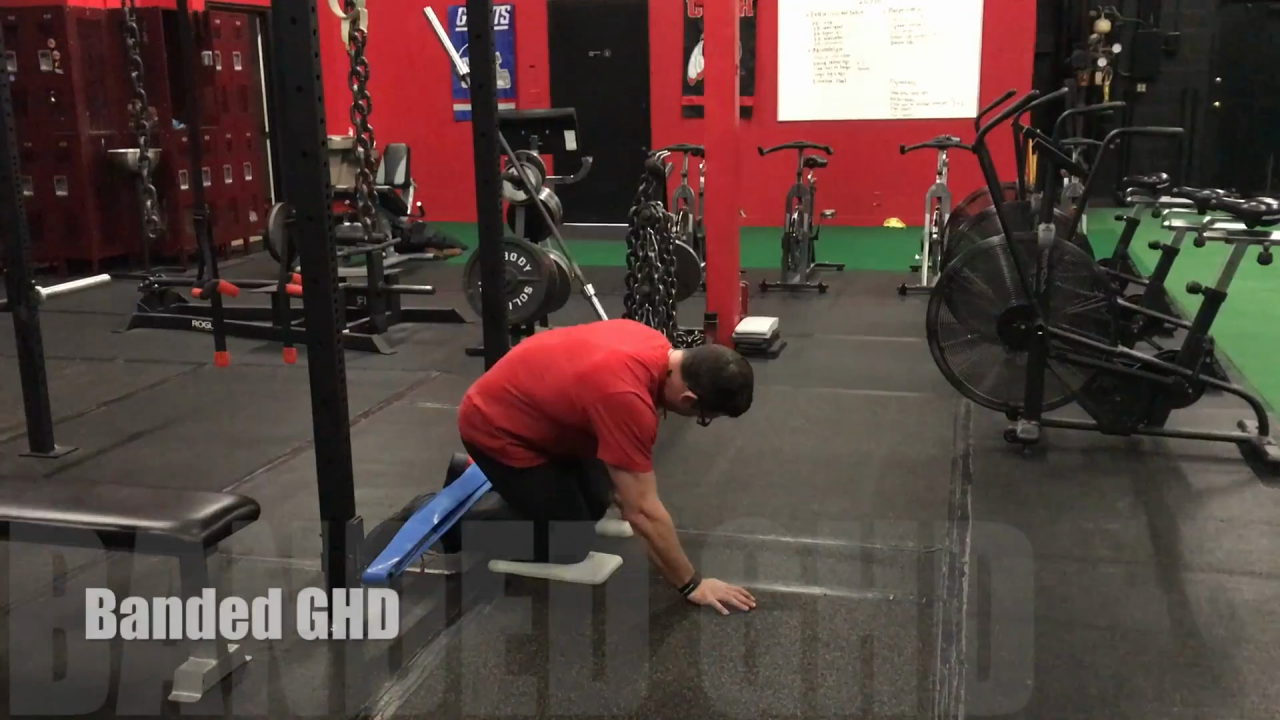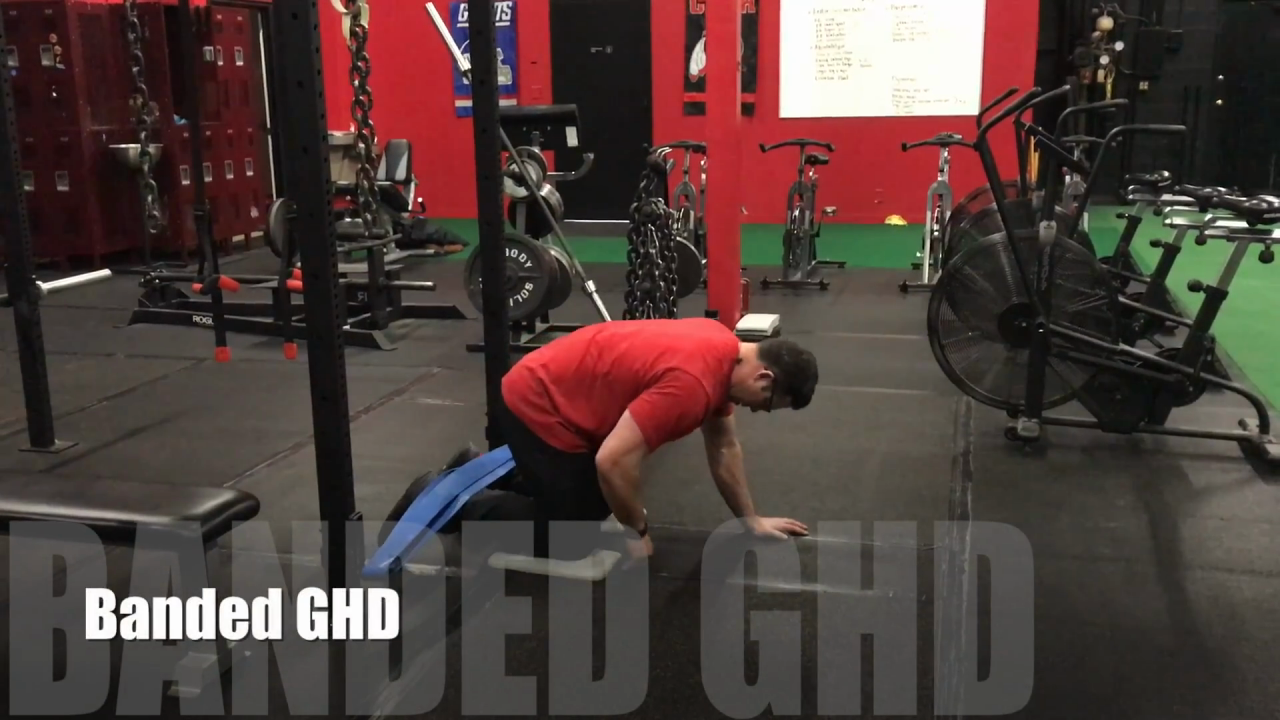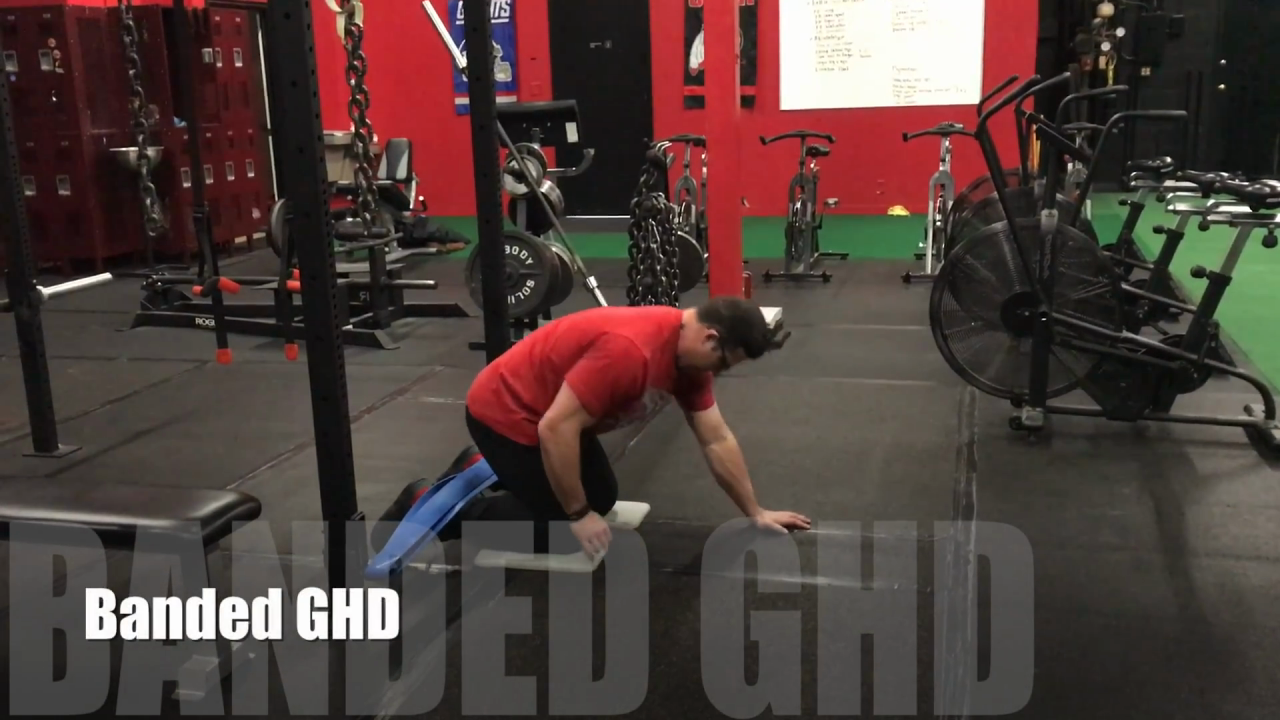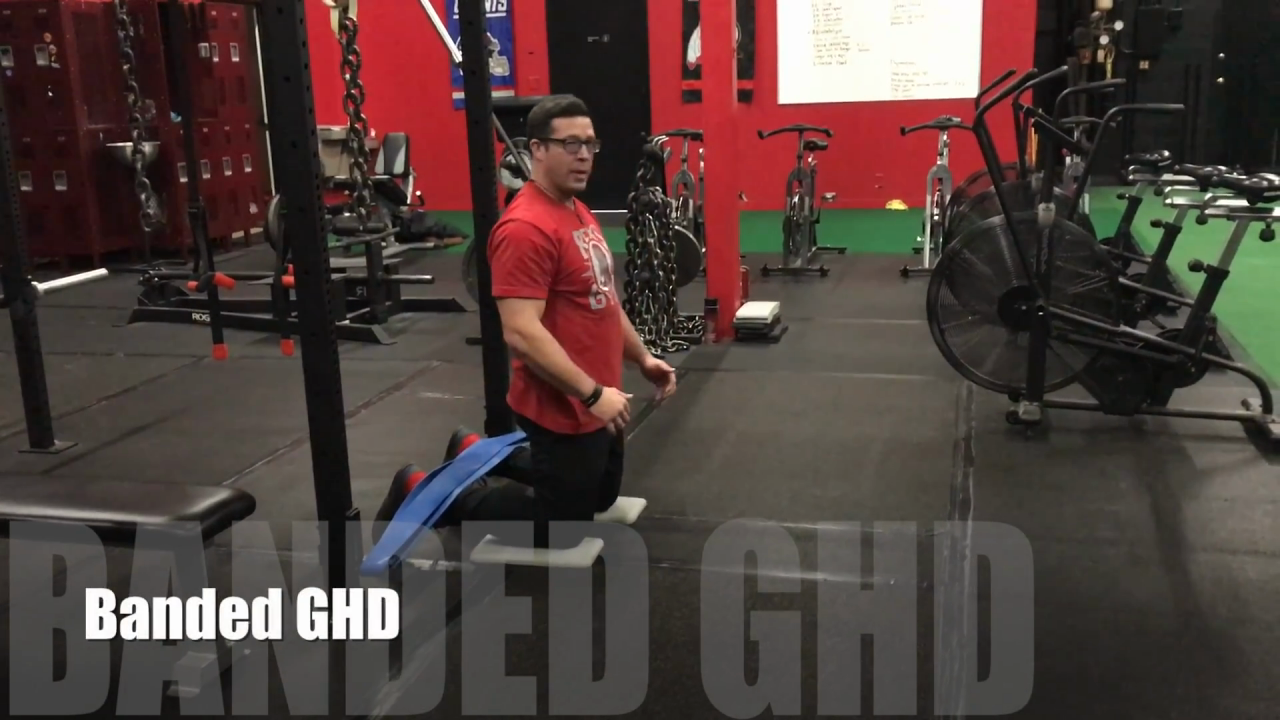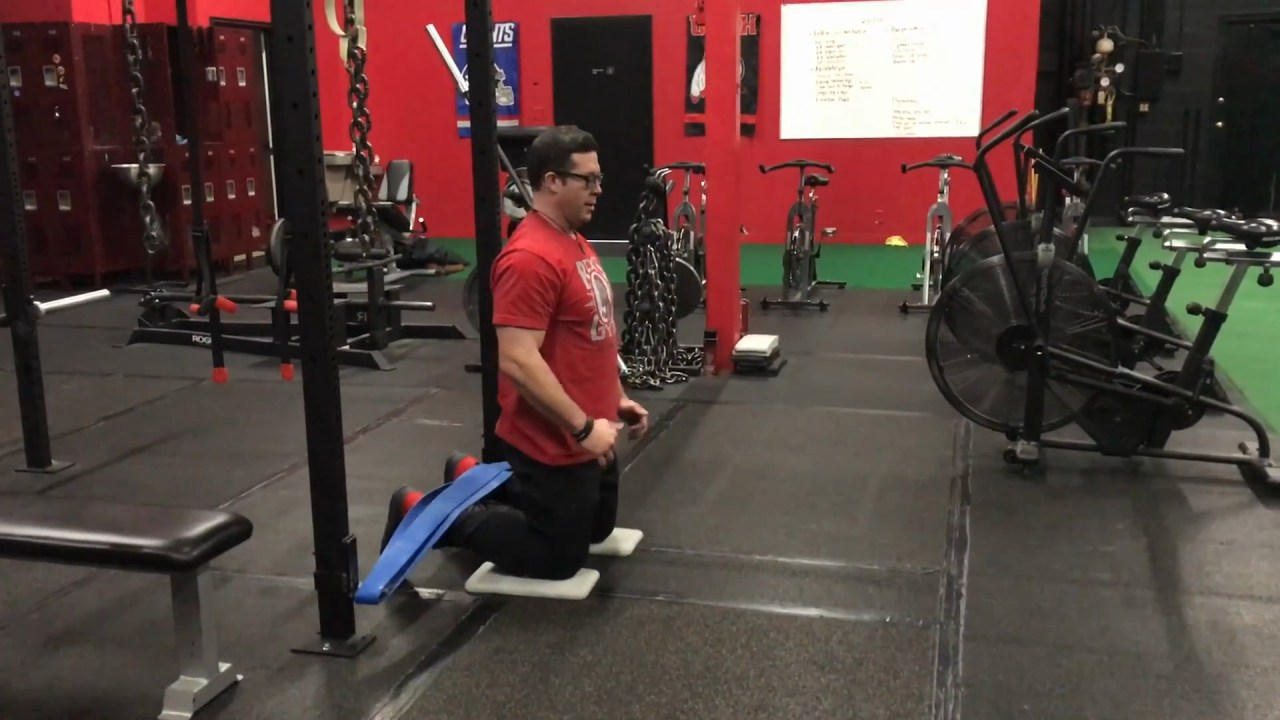
dt=1s
person 1, frame 1
left shoulder: (657, 349)
right shoulder: (626, 396)
right elbow: (642, 511)
left wrist: (615, 484)
right wrist: (693, 585)
left hip: (532, 409)
right hip: (496, 428)
left knee: (596, 506)
right knee: (568, 545)
person 1, frame 2
left shoulder: (717, 350)
right shoulder: (692, 382)
left elbow: (724, 445)
right elbow: (613, 459)
left wrist: (750, 519)
right wrist: (639, 531)
left hip: (563, 393)
right hip: (540, 405)
left knee: (595, 506)
right ankle: (458, 507)
person 1, frame 3
left shoulder: (690, 353)
right shoulder: (632, 352)
left elbow: (716, 440)
right elbow: (555, 428)
left wrist: (757, 513)
right wrist: (578, 516)
left hip: (558, 421)
right hip: (507, 416)
left knee: (602, 503)
right knee: (573, 536)
left ankle: (497, 479)
person 1, frame 4
left shoulder: (579, 214)
right shoulder: (525, 229)
right elbow: (521, 333)
left wrist: (643, 357)
right wrist: (592, 394)
left hip: (598, 400)
right hip: (562, 410)
left knee: (599, 497)
right knee: (562, 529)
person 1, frame 5
left shoulder: (576, 243)
right shoulder: (531, 258)
right elbow: (518, 362)
left wrist: (616, 400)
right wrist: (585, 426)
left hip: (591, 432)
right hip: (553, 442)
left knee: (596, 529)
right knee: (558, 559)
